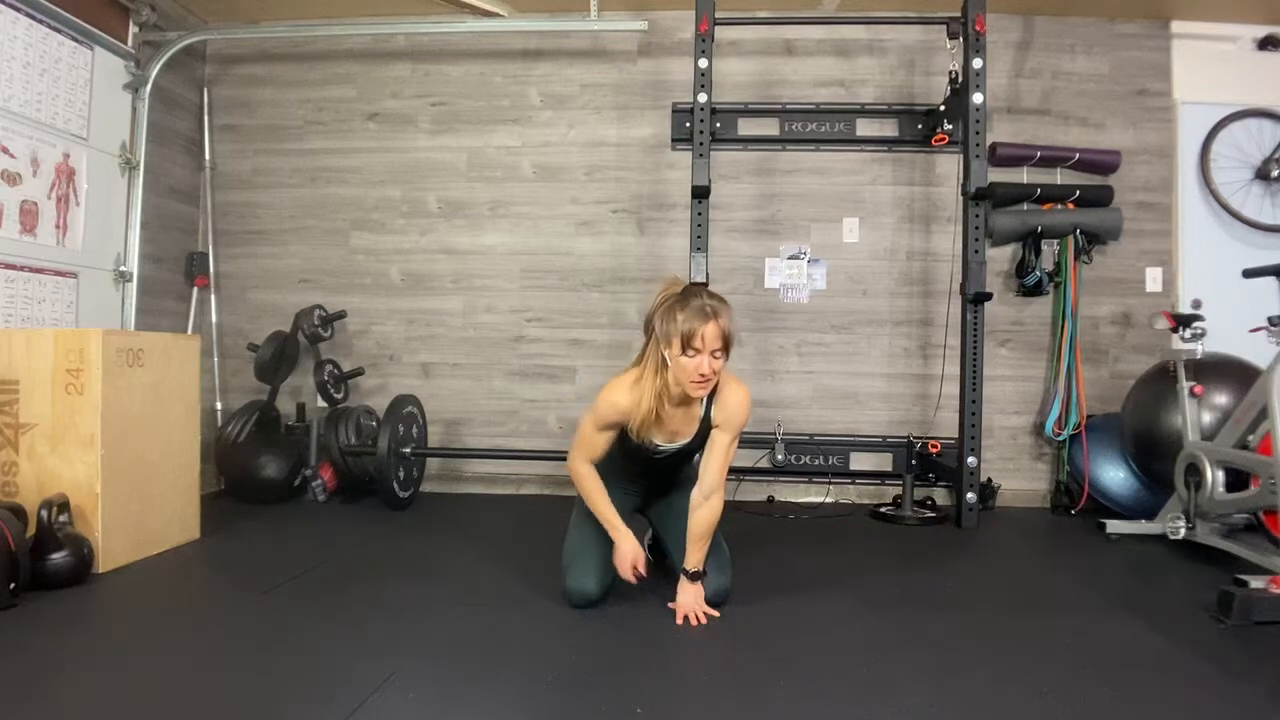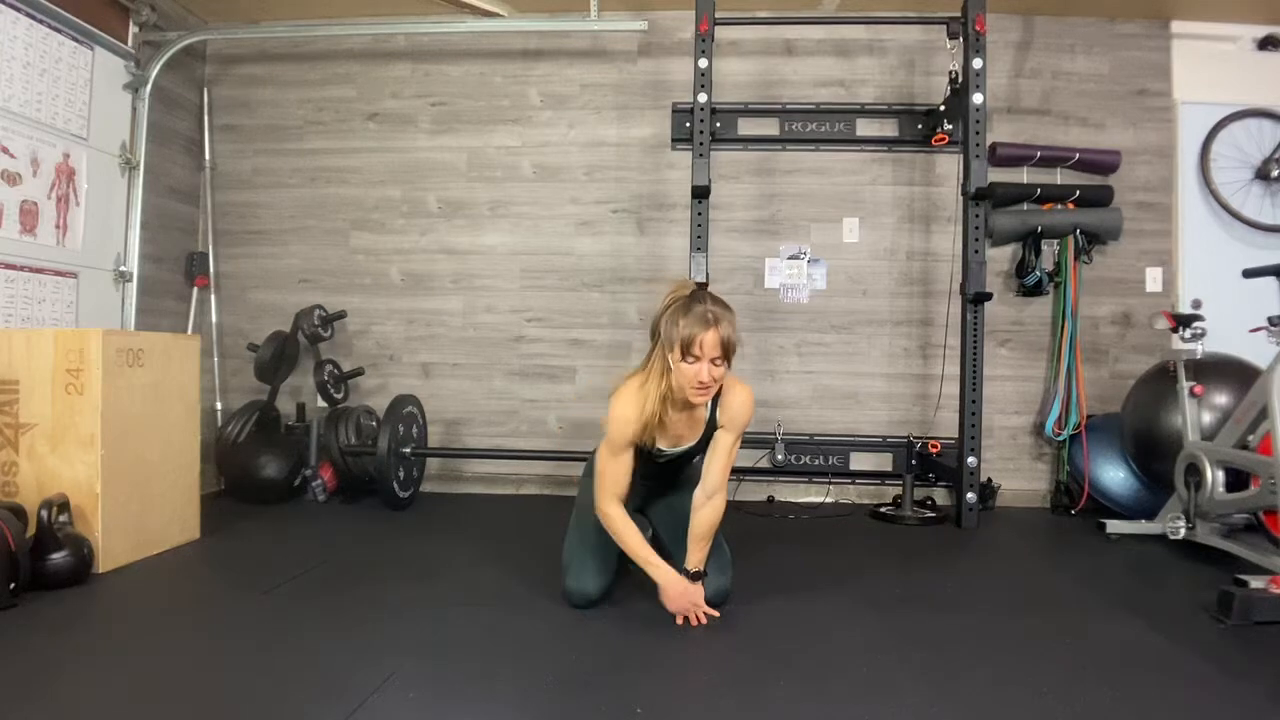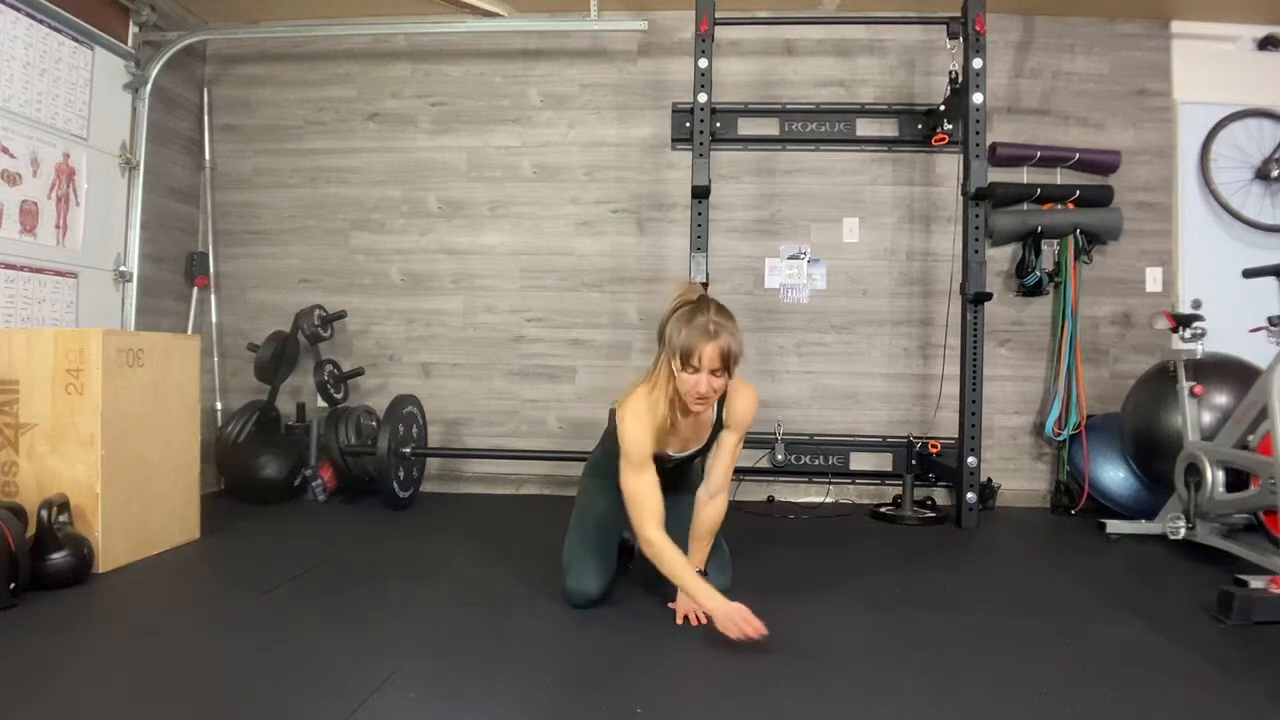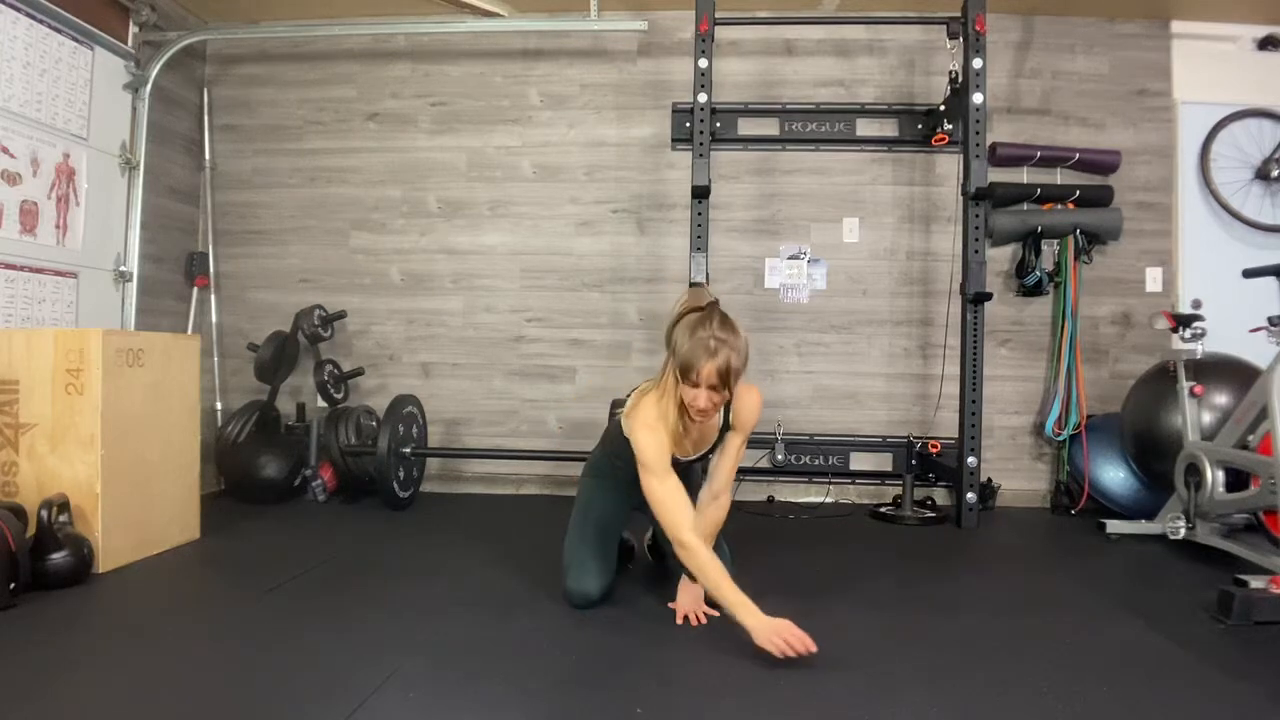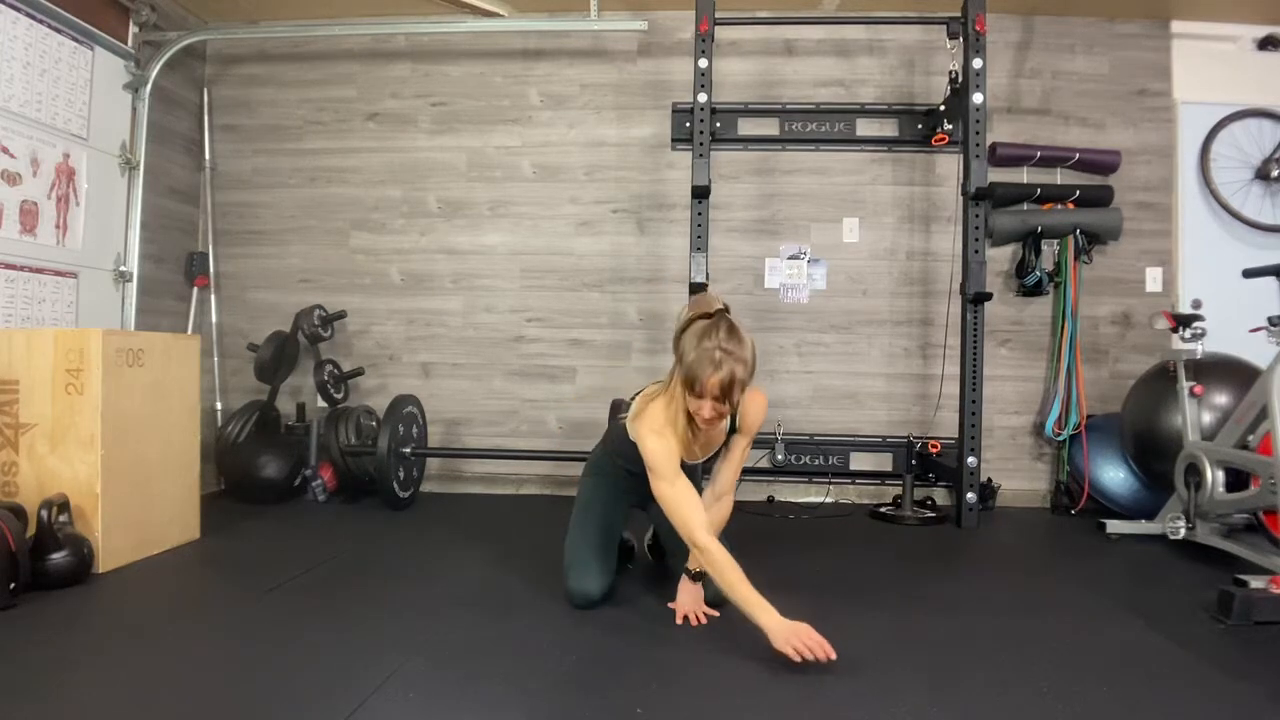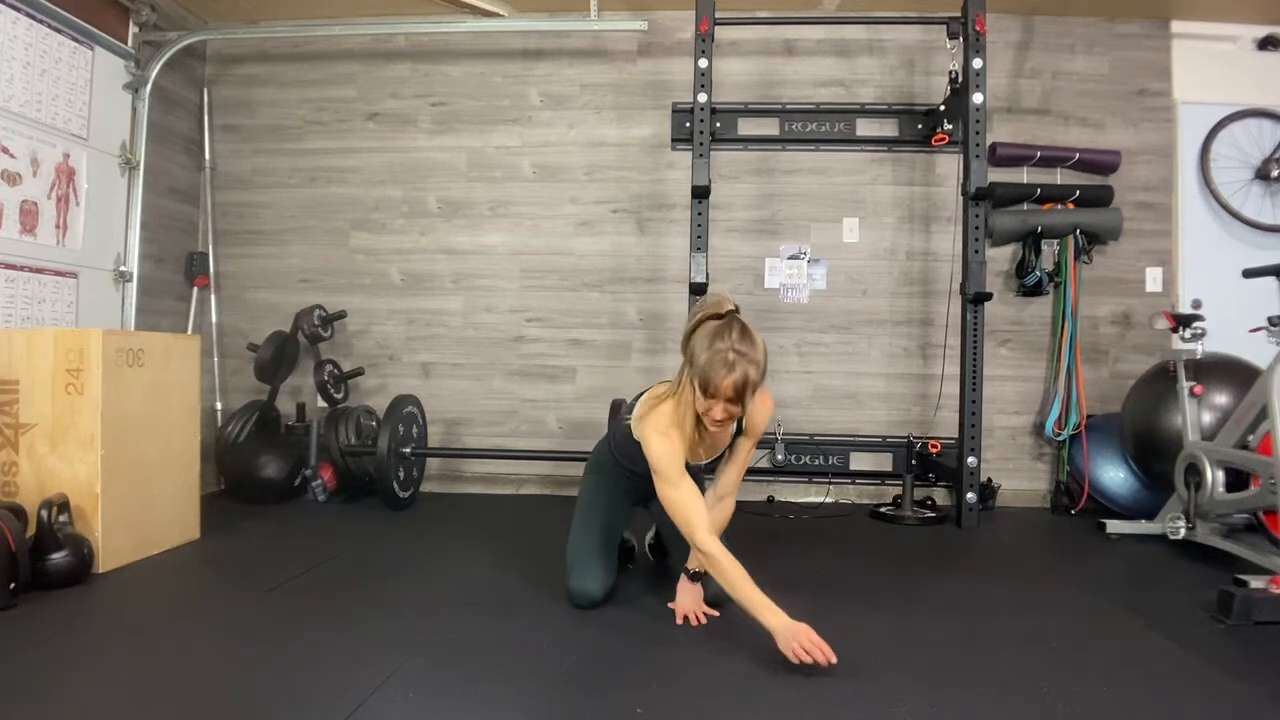
dt=0.1s
person 1, frame 1
left shoulder: (733, 399)
right shoulder: (626, 394)
left elbow: (709, 493)
right elbow: (580, 461)
left wrist: (691, 574)
right wrist: (622, 535)
left hip: (676, 482)
right hip: (615, 479)
left knee: (713, 589)
right knee: (582, 590)
left ankle: (661, 543)
right ankle: (625, 545)
person 1, frame 2
left shoulder: (736, 401)
right shoulder: (631, 403)
left elbow: (711, 495)
right elbow: (607, 504)
left wrist: (690, 575)
right wrist: (662, 574)
left hip: (678, 483)
right hip: (620, 478)
left knee: (715, 585)
right knee: (583, 591)
left ankle: (666, 550)
right ankle: (619, 547)
person 1, frame 3
left shoulder: (741, 402)
right shoulder: (640, 411)
left elbow: (713, 494)
right elbow: (649, 530)
left wrist: (693, 570)
right wrist: (713, 603)
left hip: (679, 481)
right hip: (615, 479)
left knee: (718, 584)
right knee: (583, 591)
left ankle: (668, 561)
right ankle: (621, 547)
person 1, frame 4
left shoulder: (746, 404)
right shoulder: (649, 419)
left elbow: (717, 497)
right elbow: (686, 539)
left wrist: (691, 576)
right wrist: (756, 622)
left hip: (678, 477)
right hip: (615, 477)
left knee: (708, 585)
right knee: (583, 591)
left ankle: (659, 545)
right ankle: (618, 544)
person 1, frame 5
left shoulder: (752, 407)
right shoulder: (657, 424)
left elbow: (720, 497)
right elbow: (703, 541)
left wrist: (691, 576)
right wrist: (775, 624)
left hip: (680, 481)
right hip: (615, 475)
left knee: (716, 586)
right knee: (585, 591)
left ankle: (660, 544)
right ankle: (616, 544)
person 1, frame 6
left shoulder: (758, 410)
right shoulder: (663, 424)
left elbow: (722, 498)
right elbow: (706, 543)
left wrist: (691, 575)
right wrist: (779, 624)
left hip: (680, 477)
right hip: (617, 473)
left knee: (714, 590)
right knee: (587, 591)
left ankle: (661, 544)
right ankle: (620, 544)
